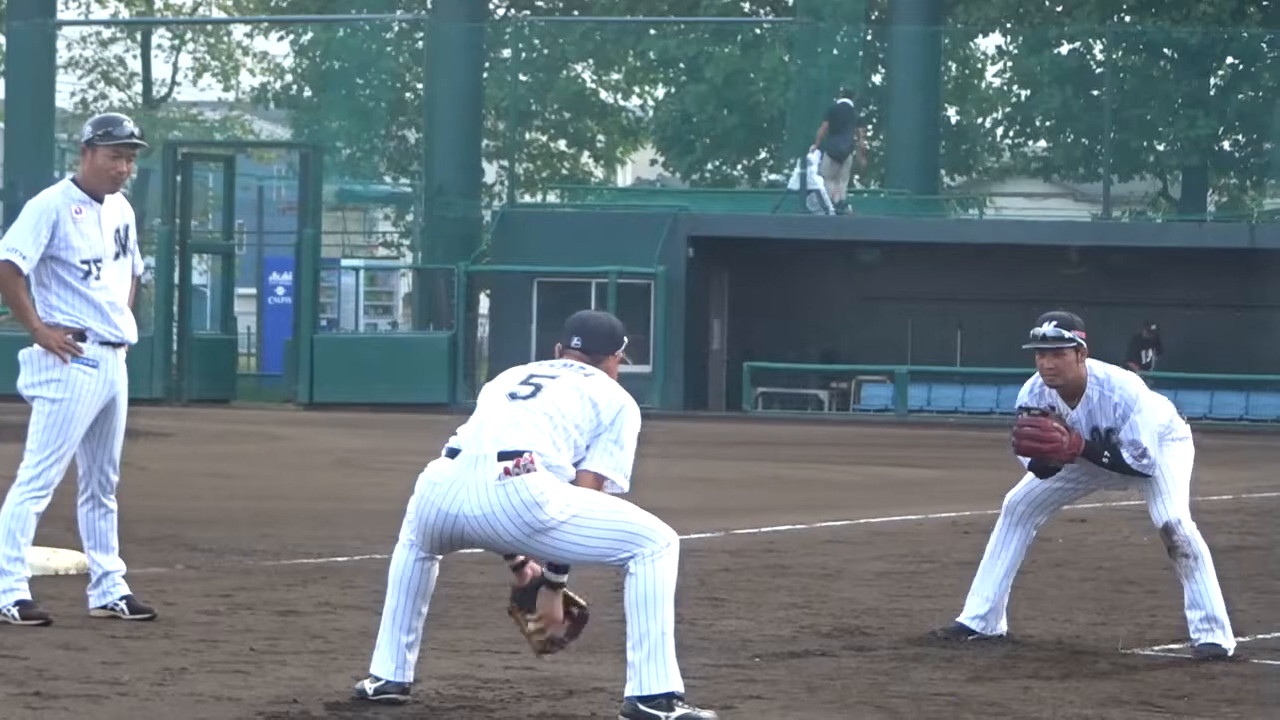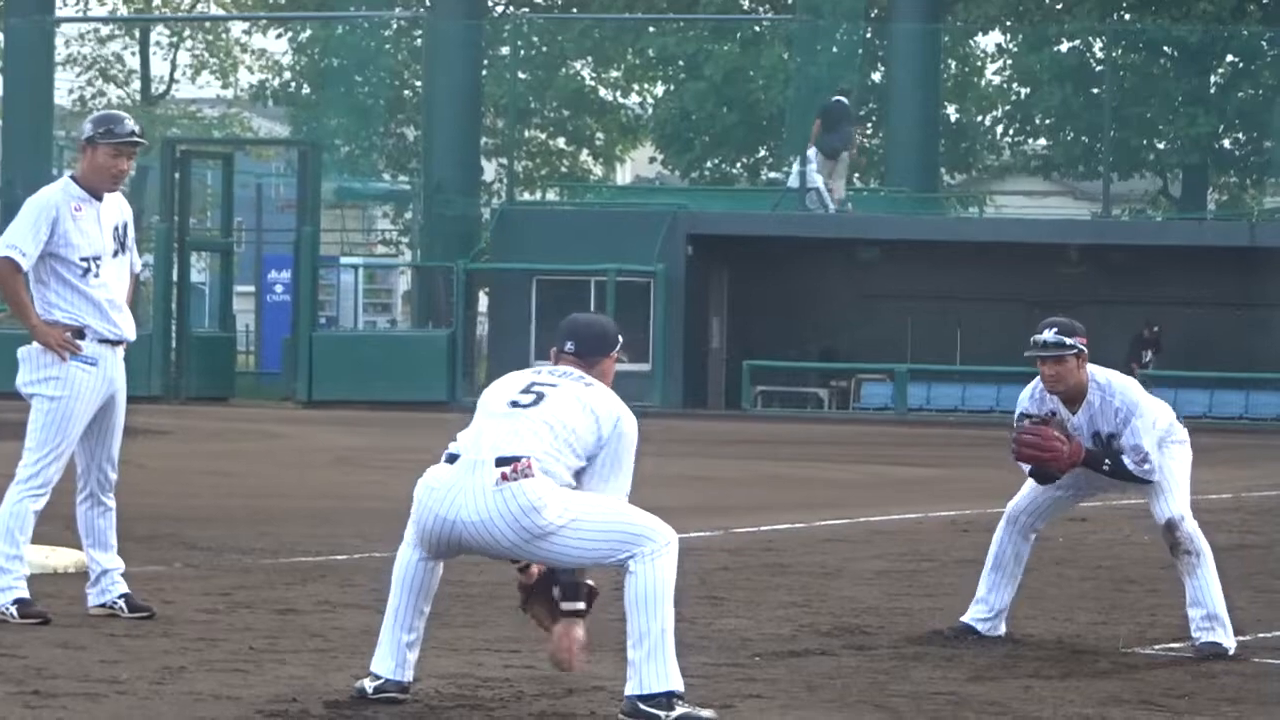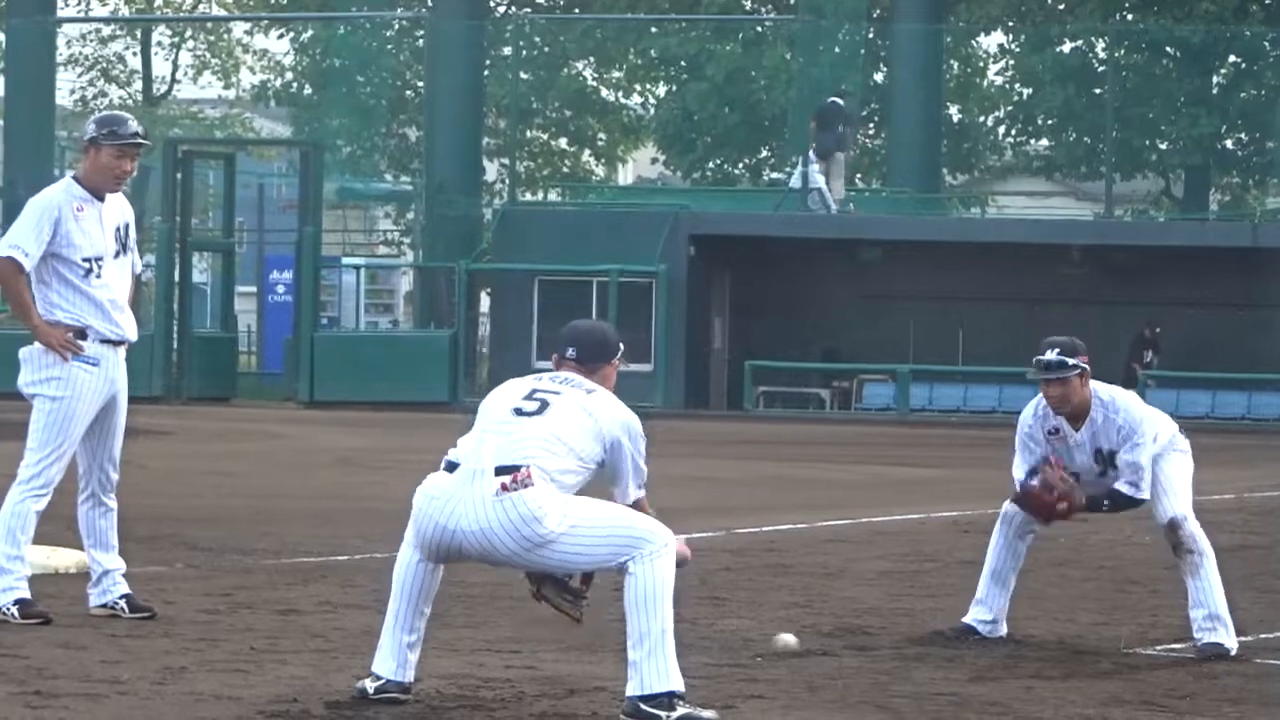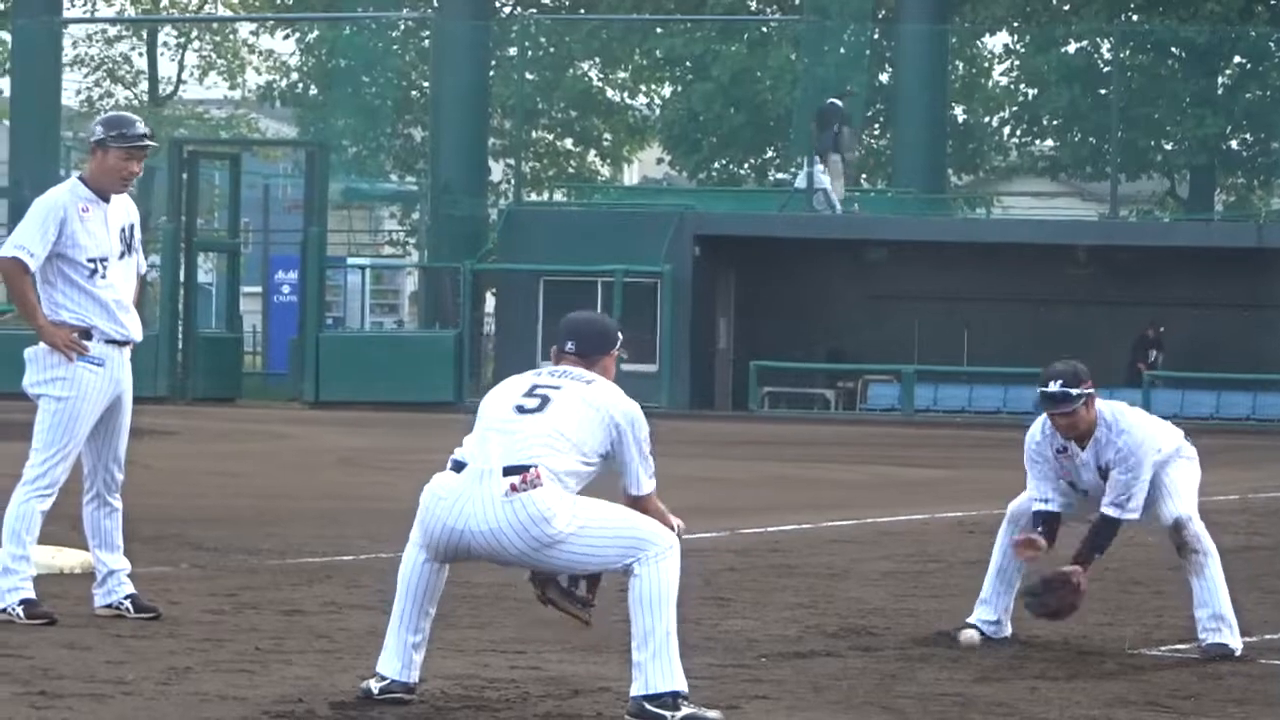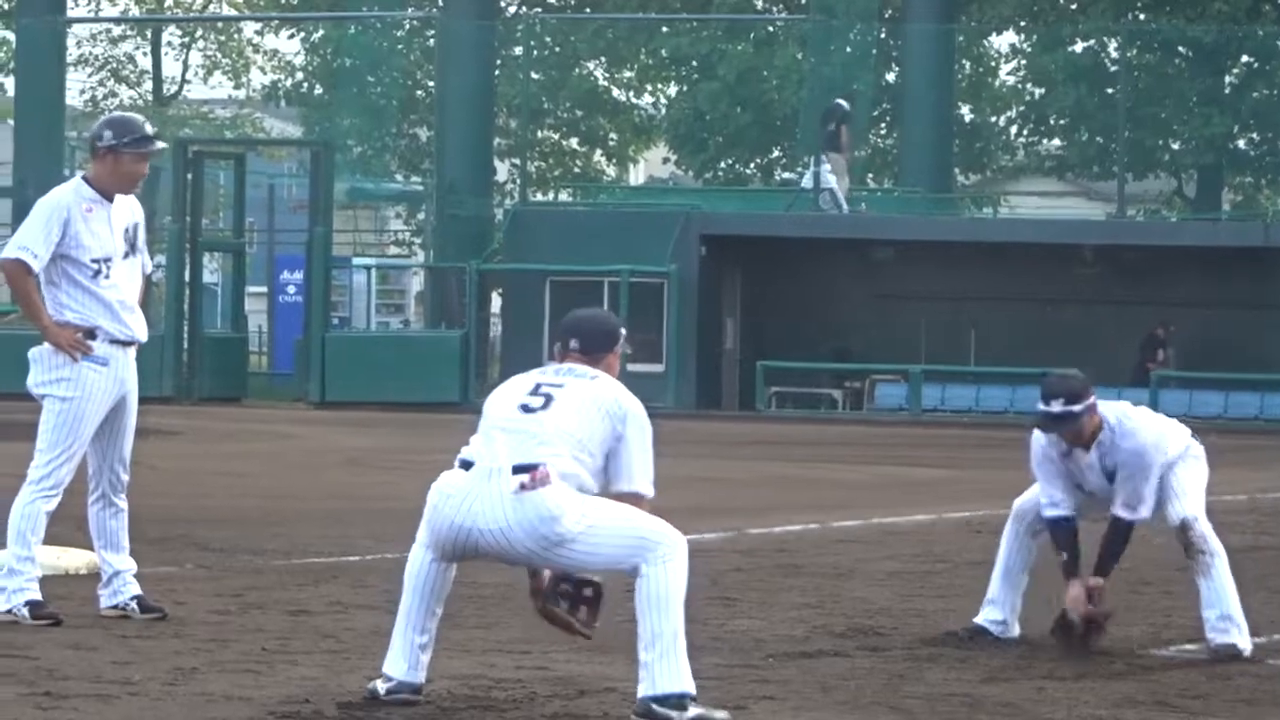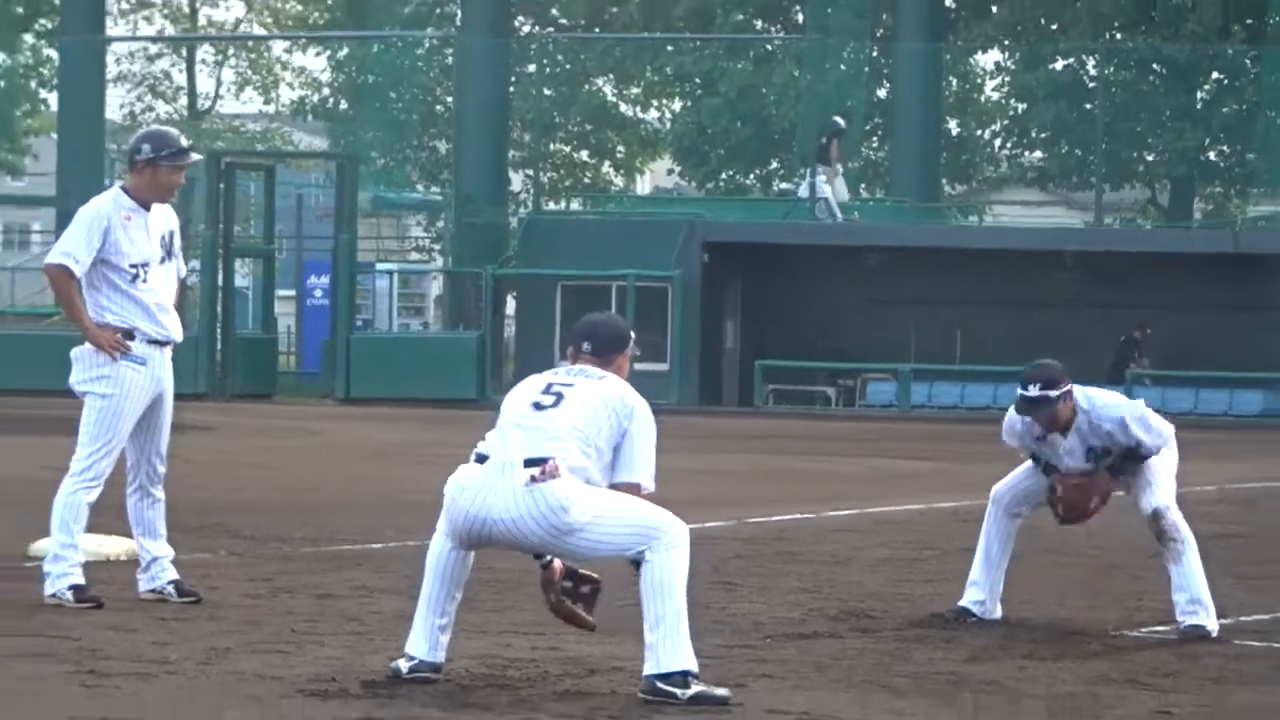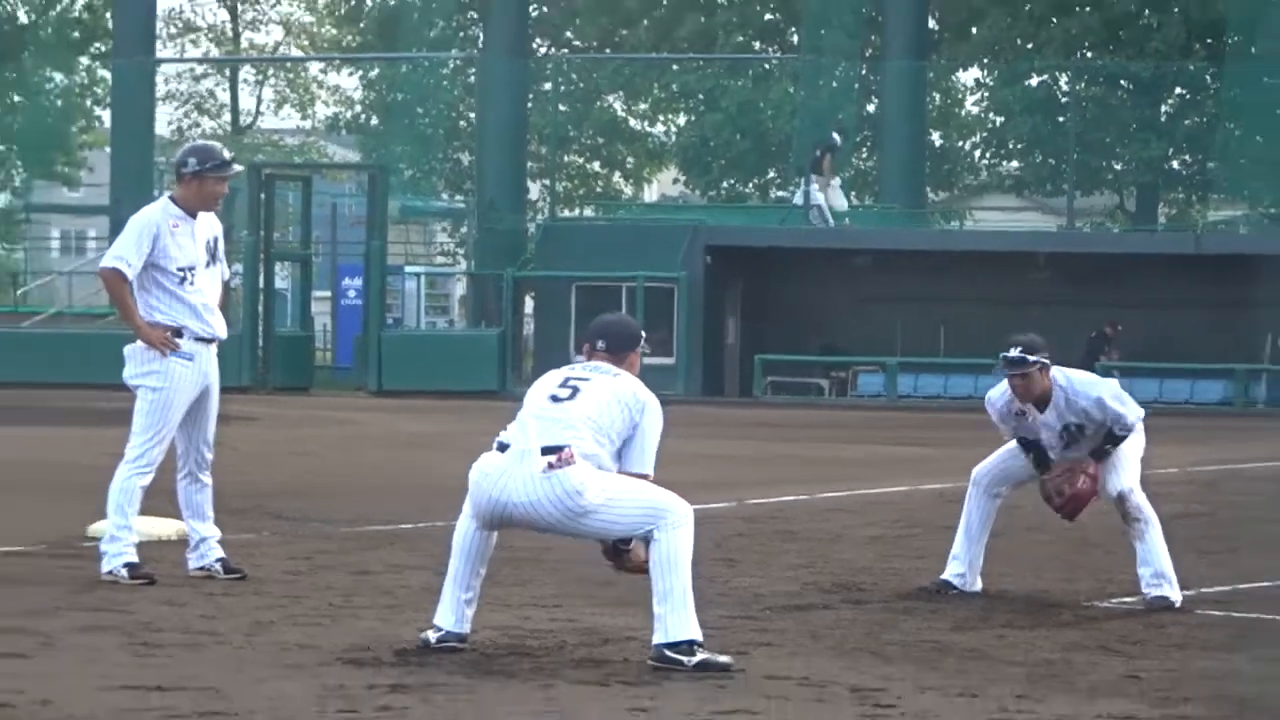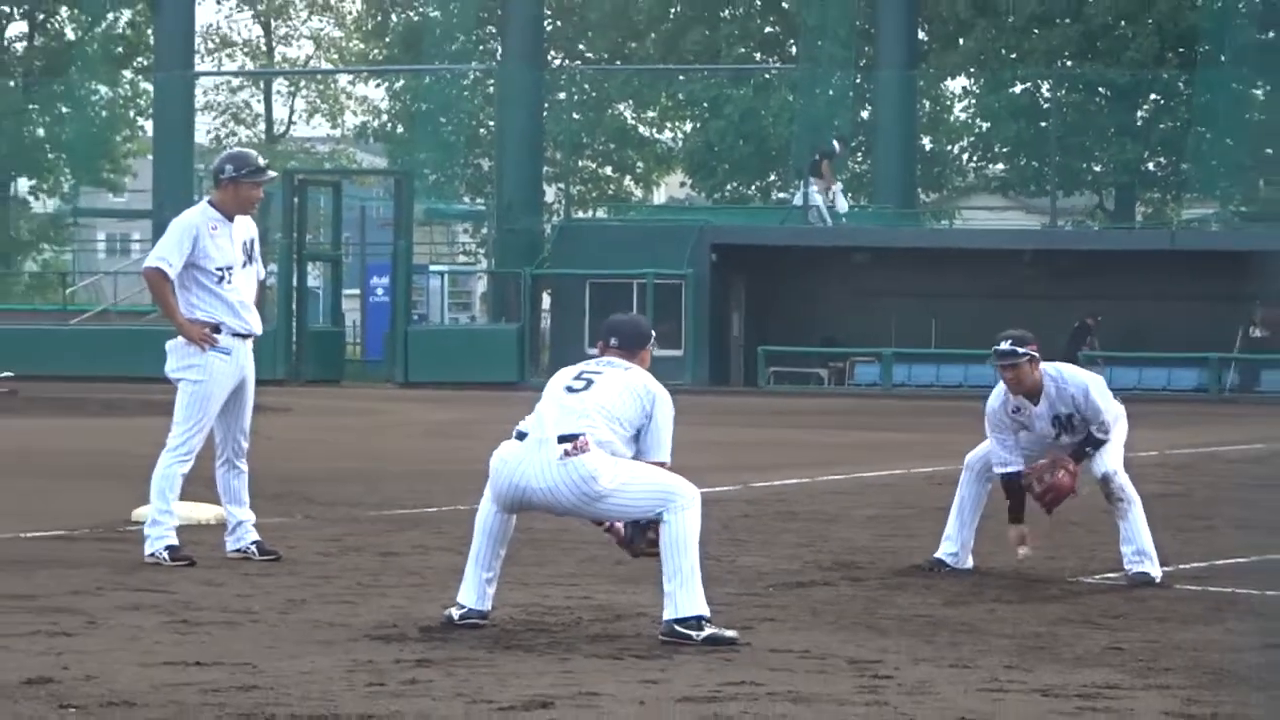
dt=0.2s
person 1, frame 1
left shoulder: (121, 210)
right shoulder: (52, 205)
left hip: (114, 361)
right hip: (72, 361)
left knee: (102, 484)
left ankle: (108, 589)
person 1, frame 2
left shoulder: (119, 207)
right shoulder: (51, 202)
left hip: (112, 358)
right hip: (70, 359)
left knee: (101, 482)
left ankle: (107, 587)
person 1, frame 3
left shoulder: (122, 208)
right shoulder: (54, 203)
left hip: (114, 358)
right hip: (72, 359)
left knee: (102, 482)
left ankle: (108, 588)
person 1, frame 4
left shoulder: (126, 208)
right shoulder: (60, 203)
right wrist: (43, 326)
left hip: (119, 359)
right hip: (77, 360)
left knee: (107, 482)
right knee: (43, 477)
left ankle: (114, 588)
person 1, frame 5
left shoulder: (131, 208)
right shoulder: (63, 203)
right wrist: (48, 327)
left hip: (124, 360)
right hip: (81, 361)
left knee: (113, 483)
right knee: (48, 478)
left ankle: (119, 589)
person 1, frame 6
left shoulder: (166, 216)
right shoulder: (103, 212)
right elbow: (58, 267)
right wrist: (89, 329)
left hip: (161, 358)
right hip: (121, 360)
left knee: (150, 475)
right knee: (89, 470)
left ankle: (157, 574)
right ankle: (61, 576)
person 1, frame 7
left shoulder: (211, 224)
right shoulder: (153, 220)
right elbow: (111, 270)
right wrist: (141, 328)
left hip: (207, 355)
right hip: (170, 356)
left knee: (199, 461)
right knee: (142, 457)
left ankle: (205, 552)
right ankle: (117, 555)
person 1, frame 8
left shoulder: (247, 227)
right shoulder: (193, 223)
right elbow: (154, 270)
right wrist: (182, 324)
left hip: (243, 349)
right hip: (209, 351)
left knee: (235, 450)
right knee: (183, 446)
left ankle: (241, 536)
right ankle: (159, 539)
person 2, frame 1
left shoulder: (508, 376)
right shoulder: (616, 398)
right elbow: (584, 493)
left wrist: (515, 556)
right wrist: (554, 578)
left hip: (442, 488)
right hip: (516, 494)
left knee: (416, 539)
right knee: (654, 544)
left ankle: (388, 676)
person 2, frame 2
left shoulder: (505, 382)
right shoulder: (613, 410)
right elbow: (585, 519)
left wrist: (522, 559)
right wrist: (571, 614)
left hip: (442, 494)
right hip: (514, 500)
left knee: (421, 542)
right knee: (654, 543)
left ankle: (388, 673)
person 2, frame 3
left shoulder: (506, 388)
right shoulder: (617, 414)
right elbow: (632, 507)
left wrist: (526, 555)
left hip: (442, 503)
right hip: (514, 511)
left knee: (421, 541)
right knee: (653, 545)
left ankle: (389, 675)
person 2, frame 4
left shoulder: (507, 386)
right shoulder: (618, 403)
right elbow: (641, 500)
left wrist: (532, 551)
right wrist: (670, 524)
left hip: (449, 502)
right hip: (522, 511)
left knee: (426, 541)
right knee: (656, 547)
left ankle: (394, 676)
person 2, frame 5
left shoulder: (510, 386)
right shoulder: (621, 400)
right elbow: (629, 504)
left wrist: (532, 563)
left hip: (458, 502)
right hip: (532, 508)
left knee: (432, 542)
right knee: (664, 547)
left ankle: (401, 676)
person 2, frame 6
left shoulder: (527, 384)
right shoulder: (628, 400)
right elbow: (627, 495)
left wrist: (544, 556)
right wrist: (643, 554)
left hip: (474, 493)
right hip: (542, 500)
left knee: (452, 531)
right knee: (668, 534)
left ankle: (422, 656)
right ankle: (669, 675)
person 2, frame 7
left shoulder: (547, 379)
right shoulder: (639, 395)
right elbow: (635, 483)
left hip: (496, 478)
right hip: (559, 485)
left knee: (477, 513)
right knee: (674, 515)
left ankle: (449, 628)
right ankle: (676, 644)
person 2, frame 8
left shoulder: (564, 374)
right shoulder: (650, 387)
right elbow: (654, 471)
left wrist: (607, 519)
left hip: (517, 465)
right hip: (574, 471)
left knee: (498, 497)
right knee: (682, 498)
left ankle: (471, 605)
right ankle: (685, 620)
person 3, frame 1
left shoulder: (1122, 390)
right shoulder: (1033, 394)
left elbow: (1143, 464)
right elbow: (1038, 467)
left wrist: (1081, 448)
right wrist: (1053, 454)
left hip: (1158, 443)
right hip: (1086, 453)
left knee: (1173, 522)
right knee: (1018, 505)
person 3, frame 2
left shoulder: (1123, 395)
right shoulder: (1032, 400)
left elbow: (1144, 469)
right elbow: (1038, 472)
left wrist: (1081, 457)
right wrist: (1054, 463)
left hip: (1158, 445)
right hip: (1085, 456)
left knee: (1175, 520)
right knee: (1019, 513)
person 3, frame 3
left shoulder: (1125, 412)
right shoulder: (1034, 417)
left elbow: (1136, 491)
right elbow: (1029, 478)
left wrist: (1080, 503)
right hip: (1082, 471)
left knee: (1177, 520)
right knee: (1013, 514)
person 3, frame 4
left shoulder: (1129, 433)
right shoulder: (1040, 436)
left elbow: (1117, 512)
right elbow: (1044, 502)
left wrist: (1081, 564)
right wrist: (1042, 538)
right hip: (1089, 480)
left knee: (1183, 521)
right knee: (1019, 514)
person 3, frame 5
left shoulder: (1135, 435)
right shoulder: (1045, 440)
left elbow: (1127, 514)
right elbow: (1058, 511)
right hip: (1096, 479)
left knee: (1188, 522)
right knee: (1025, 512)
person 3, frame 6
left shoulder: (1109, 411)
right shoulder: (1018, 423)
left elbow: (1156, 438)
left wrist: (1110, 471)
right wrist: (1056, 476)
right hip: (1070, 463)
left knee: (1160, 509)
right knee: (1003, 498)
left ankle: (1197, 617)
person 3, frame 7
left shoulder: (1084, 390)
right shoulder: (999, 401)
left elbow: (1129, 418)
left wrist: (1094, 461)
right wrist: (1045, 470)
left hip: (1109, 436)
right hip: (1048, 444)
left knee: (1125, 491)
right knee: (984, 478)
left ankle: (1161, 588)
right ankle: (960, 577)
person 3, frame 8
left shoulder: (1075, 382)
right shoulder: (999, 404)
left elbow: (1104, 424)
right elbow: (1008, 464)
left wrist: (1072, 462)
right wrist: (1016, 520)
left hip: (1094, 428)
right hip: (1038, 435)
left knee: (1110, 474)
right knee: (976, 464)
left ankle: (1143, 566)
right ankle: (953, 555)
